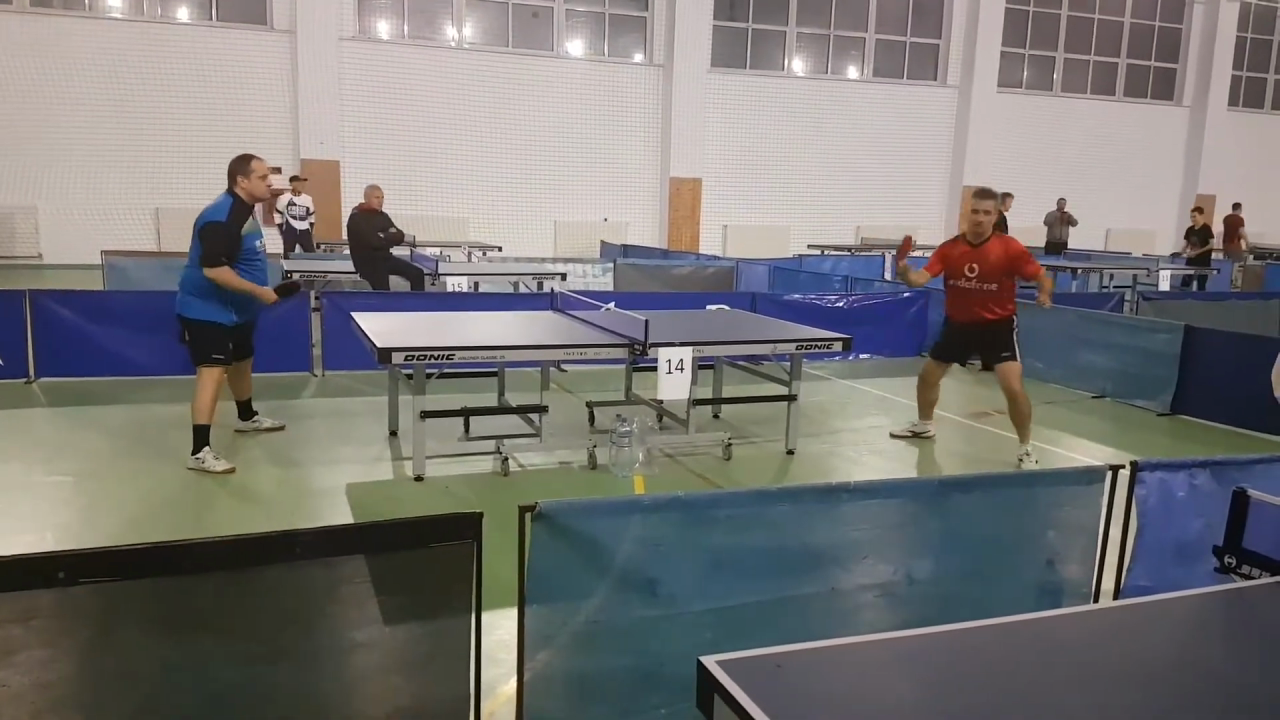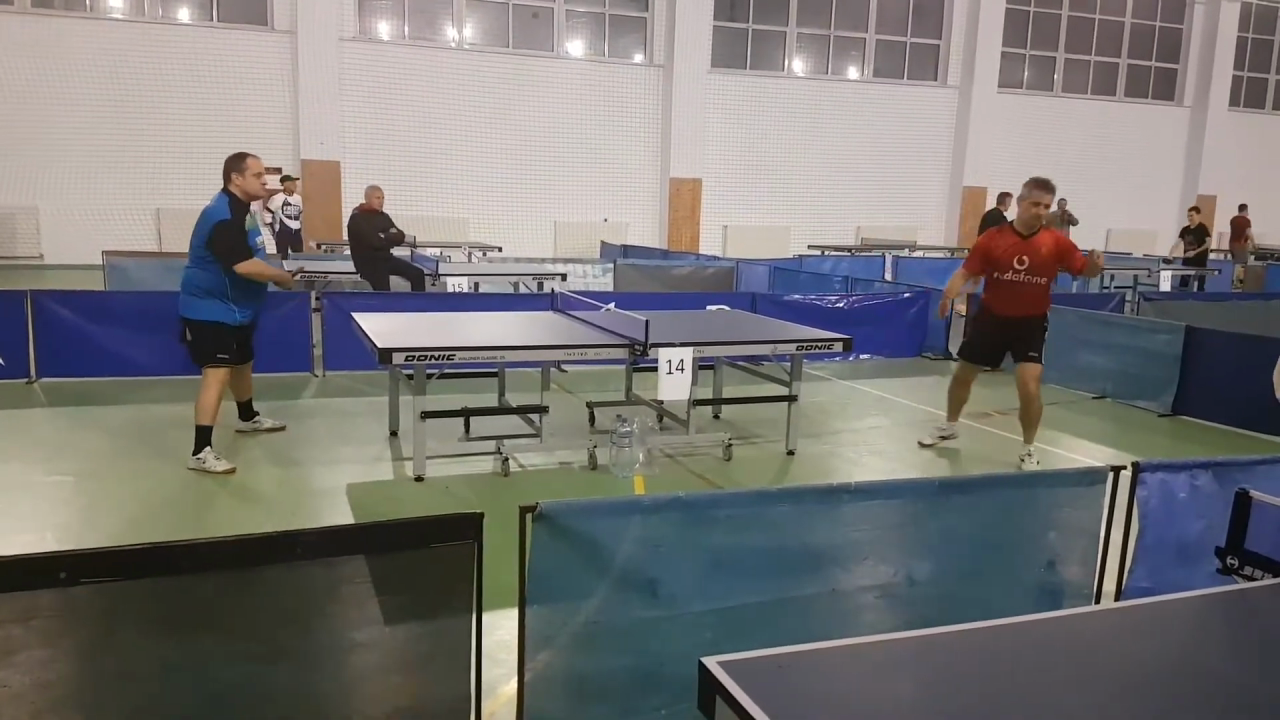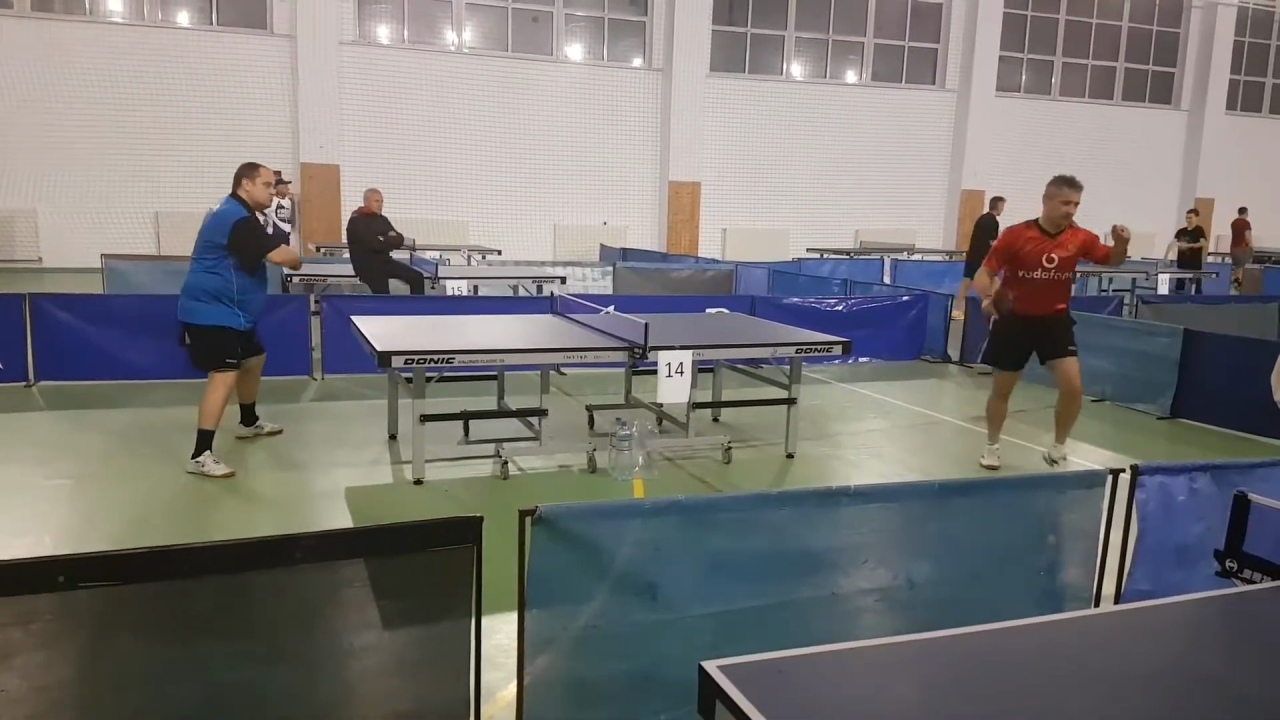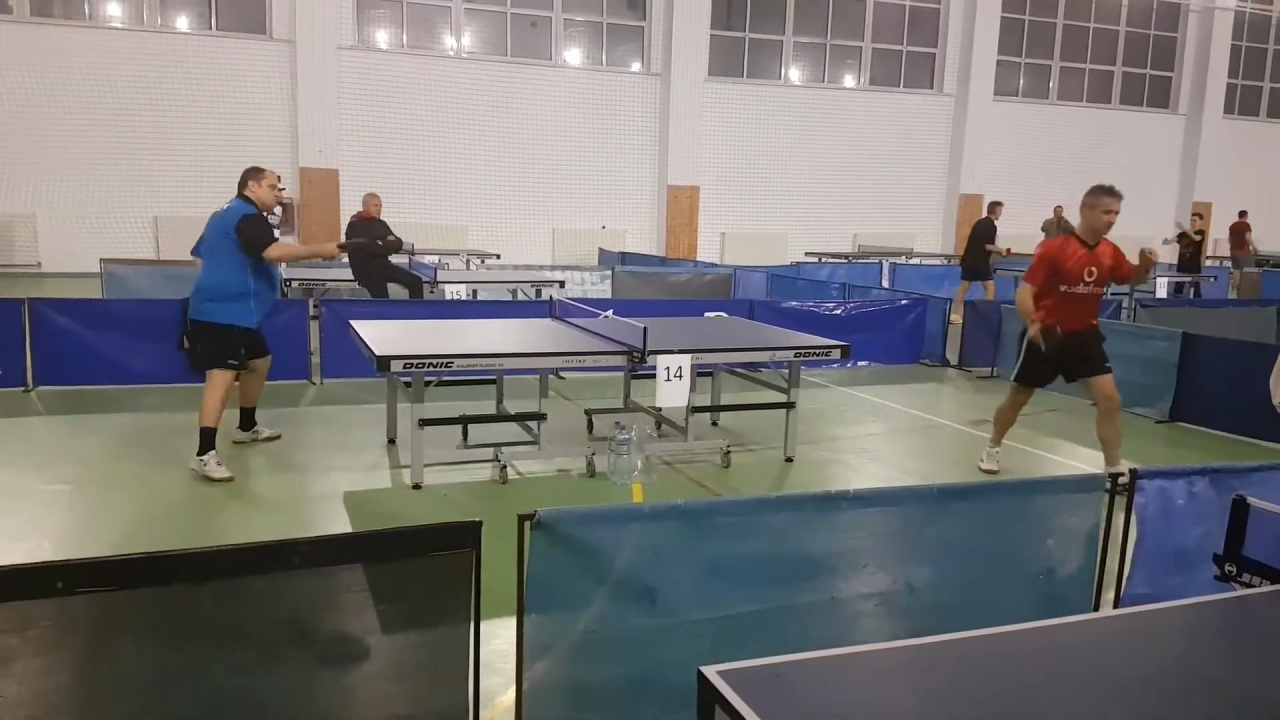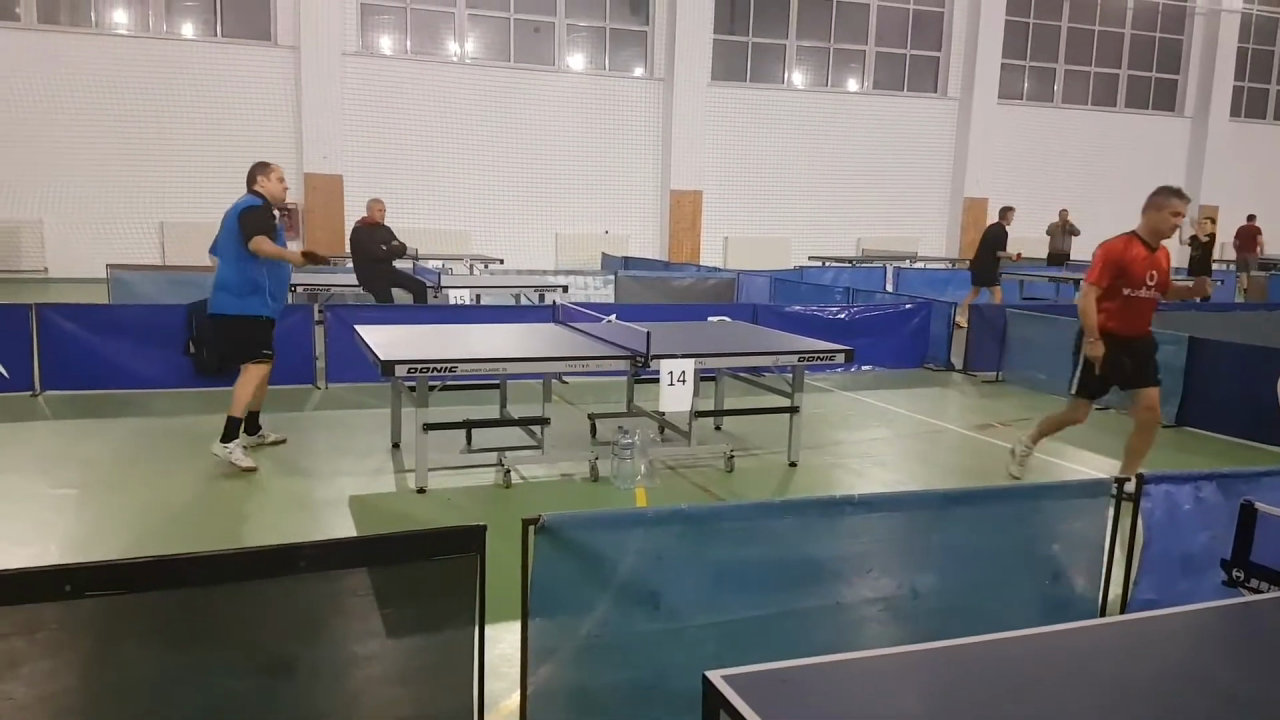
dt=0.2s
person 1, frame 1
left shoulder: (242, 209)
right shoulder: (221, 217)
right elbow: (214, 269)
left wrist: (256, 292)
right wrist: (260, 291)
left hip: (234, 308)
right hip: (208, 309)
left knee: (242, 362)
right knee: (213, 373)
left ankle: (247, 417)
right ankle: (199, 451)
person 1, frame 2
left shoulder: (238, 208)
right shoulder: (223, 216)
right elbow: (244, 265)
left wrist: (272, 275)
right wrist: (282, 276)
left hip: (234, 308)
right hip: (211, 309)
left knee: (242, 364)
right knee: (218, 373)
left ankle: (248, 417)
right ankle: (201, 451)
person 1, frame 3
left shoulder: (234, 213)
right shoulder: (239, 218)
right elbow: (277, 255)
right wrist: (296, 258)
left hip: (229, 311)
right hip: (213, 312)
left knee: (253, 361)
right knee: (224, 377)
left ankle: (249, 422)
right ankle: (201, 455)
person 1, frame 4
left shoulder: (225, 215)
right shoulder: (248, 216)
left elbow: (200, 255)
right elbow: (273, 251)
right wrist: (320, 250)
left hip: (232, 311)
right hip: (224, 313)
left knee: (260, 363)
right knee: (222, 377)
left ankle: (247, 427)
right ankle: (205, 454)
person 1, frame 5
left shoulder: (243, 210)
right shoulder: (254, 207)
left elbow: (217, 256)
right elbow: (257, 243)
right wrist: (289, 255)
left hip: (240, 305)
right hip: (245, 307)
left knee: (260, 366)
right knee: (256, 368)
left ankle: (251, 431)
right ankle: (228, 441)
person 2, frame 1
left shoulder: (1009, 247)
right shoulder: (949, 248)
left elbow: (1041, 276)
right elbow: (920, 278)
left wrist: (1044, 294)
right wrist: (905, 272)
left hip: (998, 326)
right hip: (958, 324)
left knee: (1013, 387)
right knee: (928, 374)
left ankle: (1026, 447)
right ankle: (924, 424)
person 2, frame 2
left shoulder: (1056, 241)
right shoulder: (992, 238)
left elbow: (1084, 268)
right elbow: (965, 273)
left wrist: (1095, 264)
right wrist: (948, 294)
left hip: (1031, 322)
right hip: (991, 318)
left knee: (1029, 388)
right knee: (963, 376)
left ankle: (1028, 448)
right ankle: (949, 427)
person 2, frame 3
left shoulder: (1080, 238)
right shoulder: (1015, 235)
left elbow: (1111, 260)
right elbow: (986, 271)
left wrist: (1120, 244)
right wrist: (986, 297)
left hip: (1055, 320)
right hip: (1013, 319)
left knee: (1072, 386)
right knee: (1001, 388)
left ankle: (1058, 448)
right ankle: (992, 446)
person 2, frame 4
left shoulder: (1110, 252)
right shoulder: (1053, 248)
left elbow: (1134, 279)
right elbow: (1025, 290)
left wrist: (1146, 265)
right wrist: (1032, 322)
left hip: (1085, 335)
right hip: (1046, 335)
left knee: (1111, 399)
right knee: (1017, 399)
left ankle: (1114, 470)
right ankle: (993, 449)
person 2, frame 5
left shoulder: (1162, 255)
right shoulder: (1115, 249)
left elbow: (1165, 292)
right elbow: (1087, 295)
left wrist: (1193, 290)
right wrist: (1092, 339)
left hip: (1138, 342)
right hip: (1103, 340)
left knee: (1150, 411)
right knee: (1076, 413)
left ankle: (1126, 479)
right ankle: (1026, 445)
